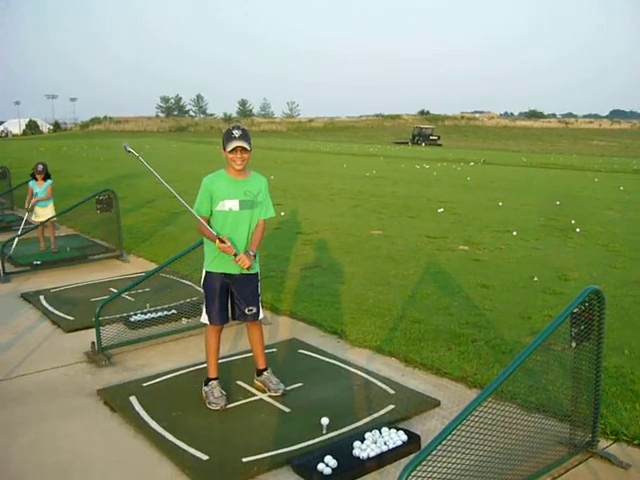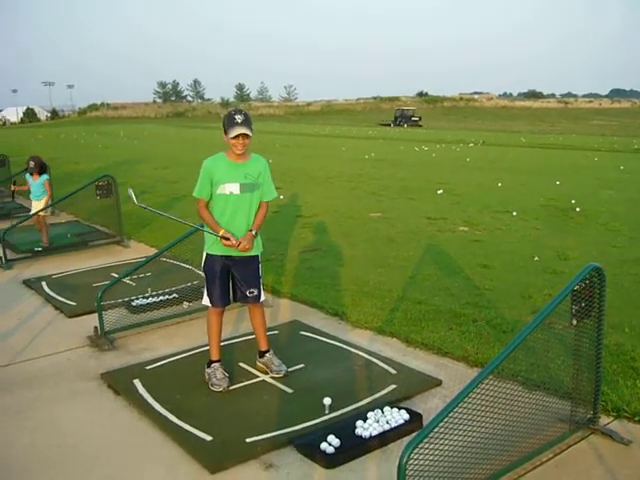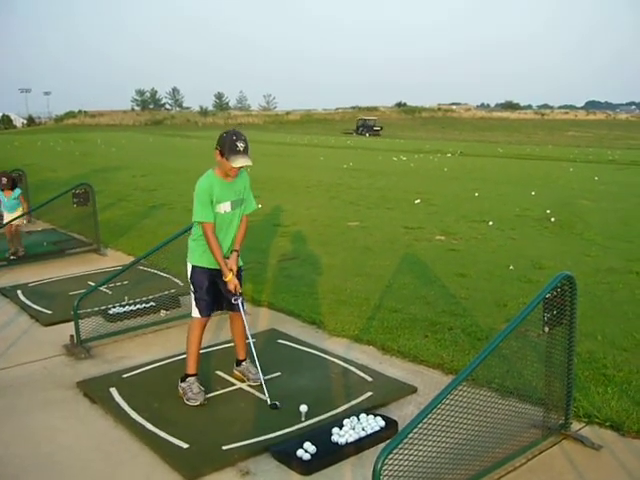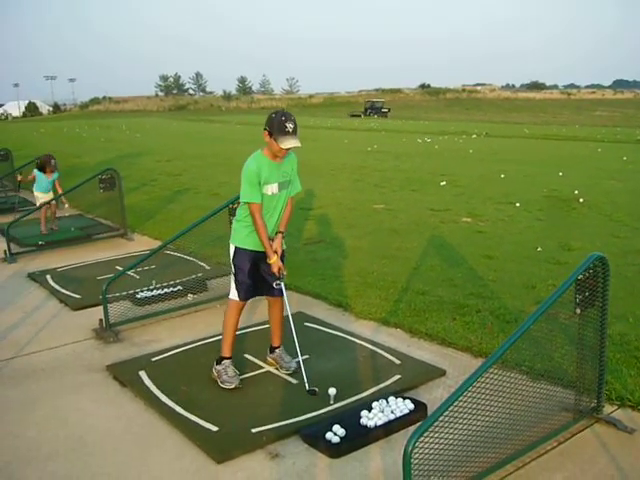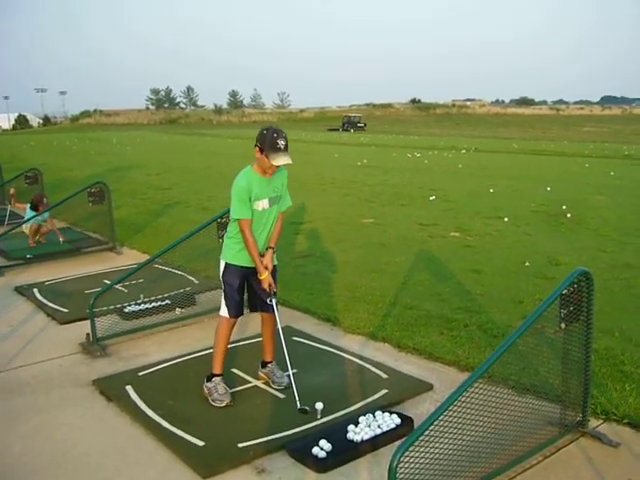
dt=1s
person 1, frame 1
left shoulder: (260, 183)
right shoulder: (211, 182)
left elbow: (260, 223)
right elbow: (201, 223)
left wrist: (250, 253)
right wrist: (218, 241)
left hip: (247, 266)
right hip: (216, 266)
left knee: (254, 319)
right knee: (215, 323)
left ankle: (262, 373)
right ankle: (212, 382)
person 1, frame 2
left shoulder: (260, 165)
right shoulder: (211, 166)
left elbow: (264, 205)
right elbow: (201, 207)
left wrist: (252, 234)
right wrist: (222, 232)
left hip: (249, 249)
right hip: (216, 249)
left knee: (255, 301)
right knee: (216, 306)
left ankle: (264, 355)
right ankle: (214, 364)
person 1, frame 3
left shoulder: (244, 178)
right shoulder: (205, 185)
right elbow: (209, 233)
left wrist: (235, 254)
right wrist: (226, 273)
left hip: (230, 258)
right hip: (203, 261)
left knee: (236, 310)
right knee: (201, 316)
left ankle: (241, 363)
right ankle: (189, 379)
person 1, frame 4
left shoulder: (291, 160)
right shoulder: (253, 166)
right elbow: (256, 215)
left wrist: (280, 236)
right wrist: (270, 254)
left hip: (273, 241)
right hip: (247, 243)
left knee: (276, 295)
right knee: (239, 298)
left ankle: (275, 350)
right ankle: (224, 361)
person 1, frame 5
left shoulder: (281, 175)
right shoulder: (243, 182)
right elbow: (246, 231)
left wrist: (271, 252)
right wrist: (261, 270)
left hip: (265, 257)
right hip: (237, 259)
left knee: (269, 311)
right knee: (229, 315)
left ankle: (267, 365)
right ankle: (214, 378)
